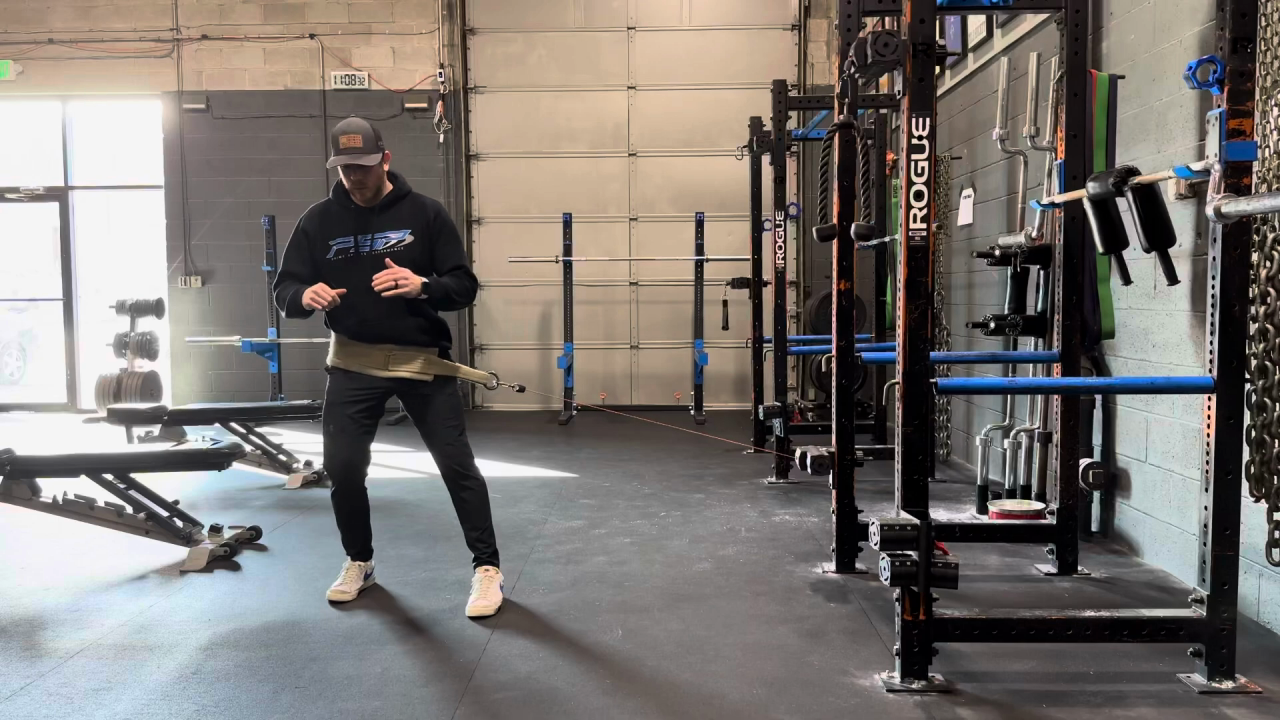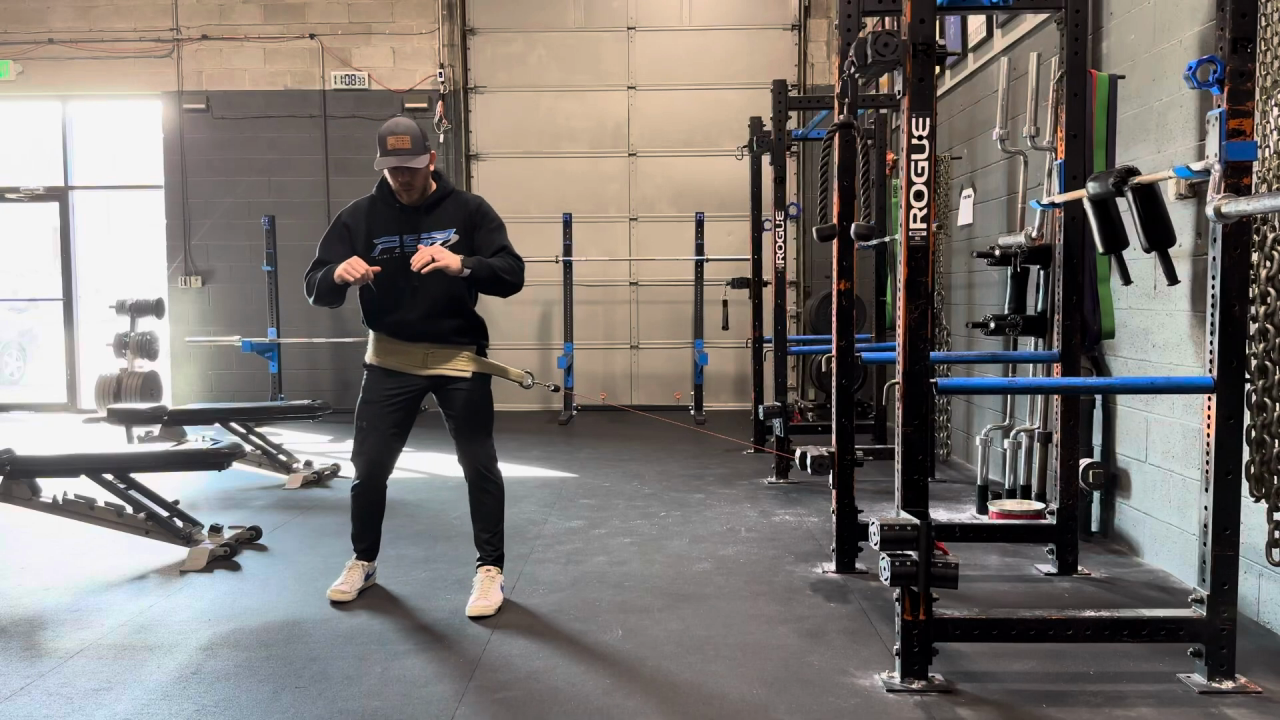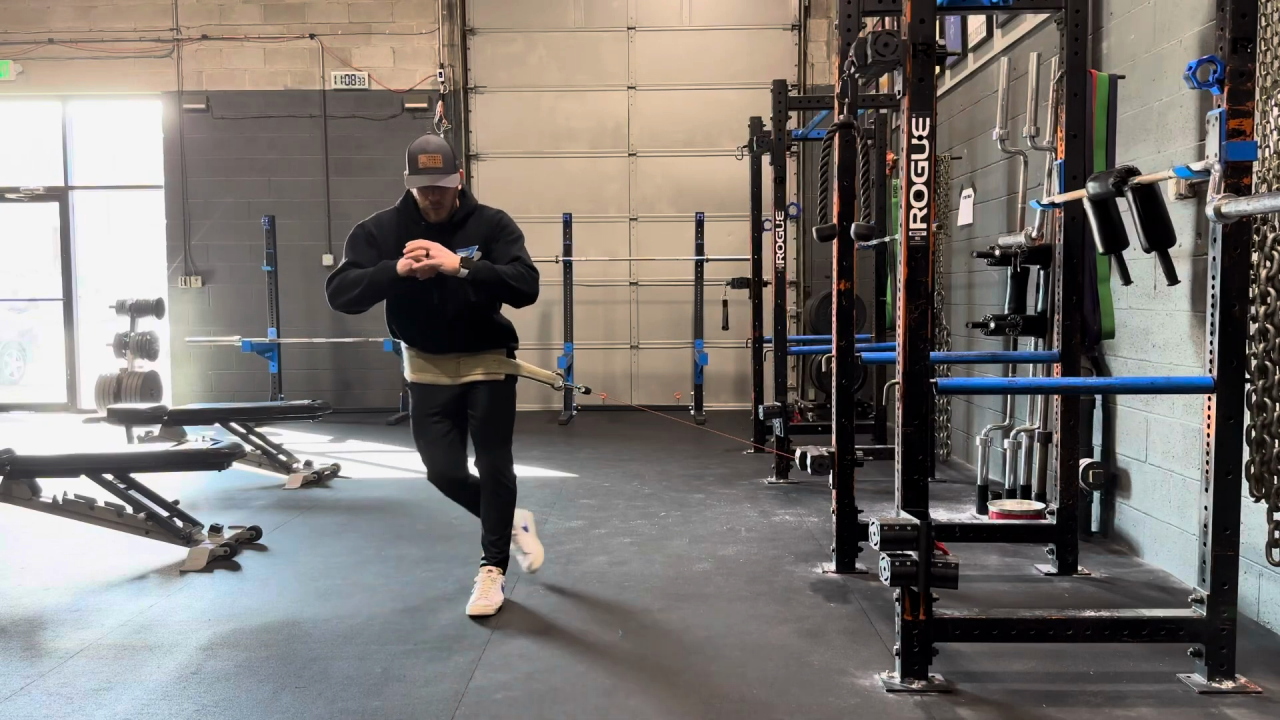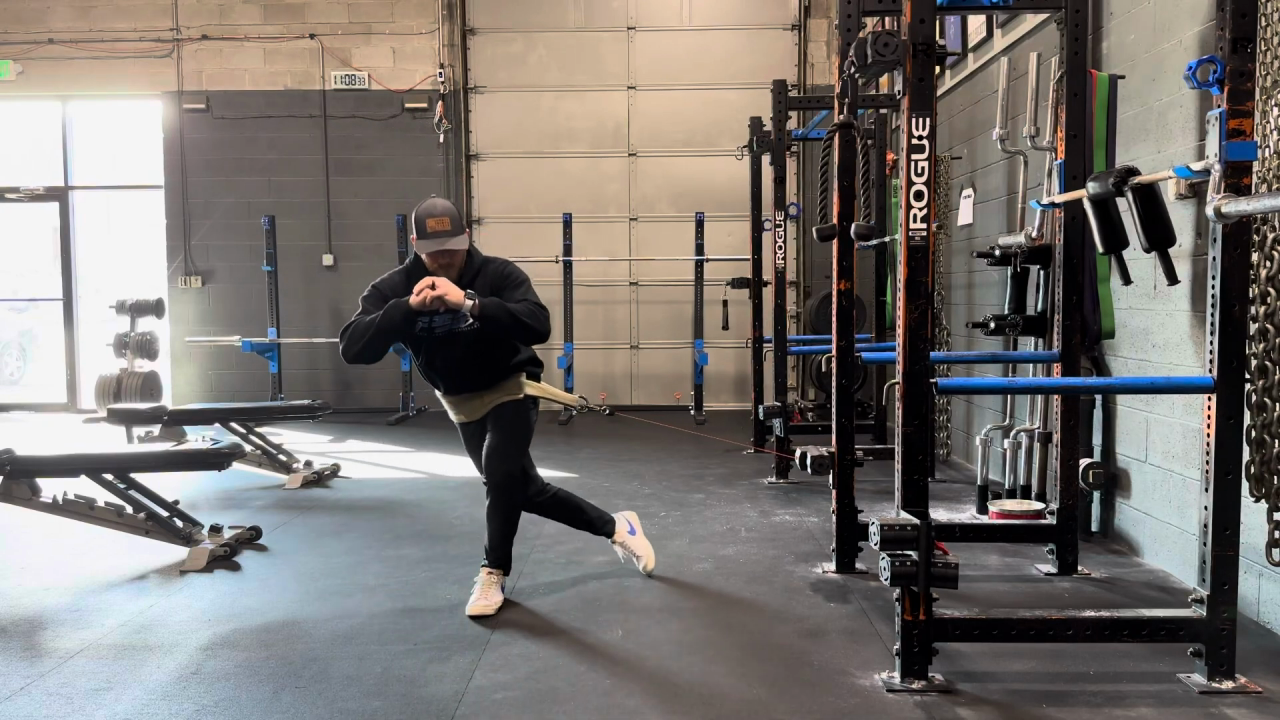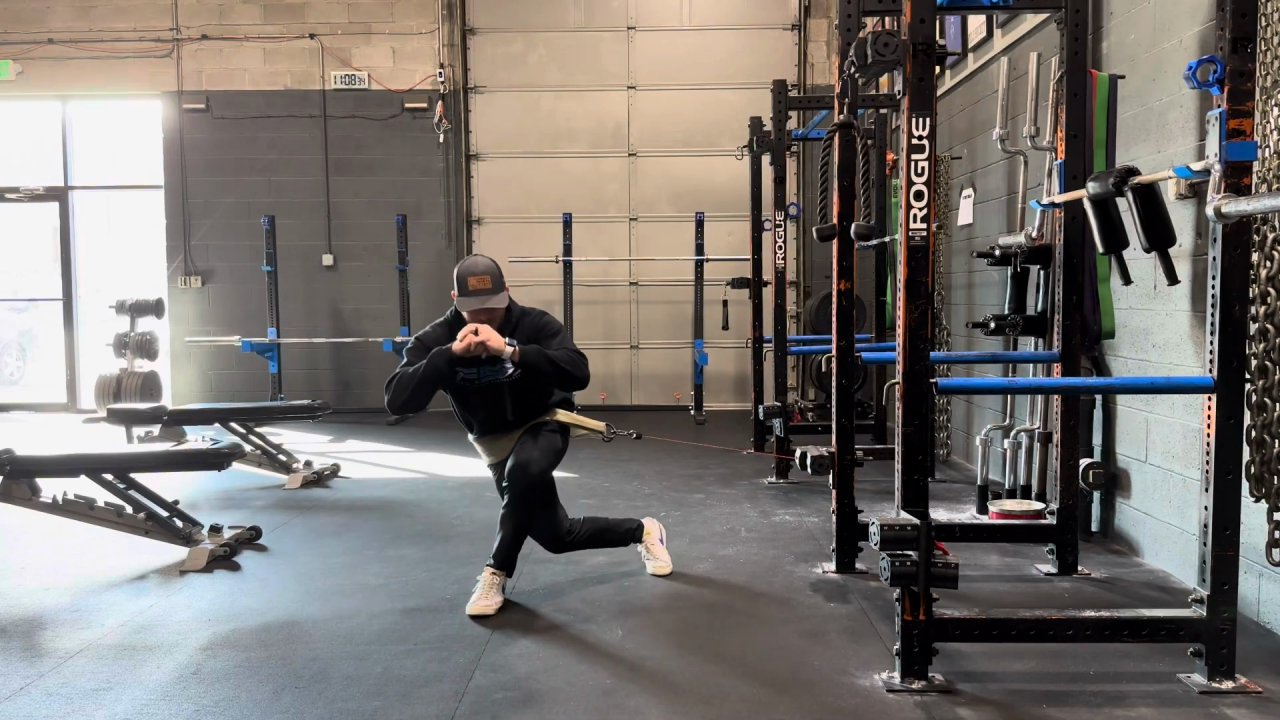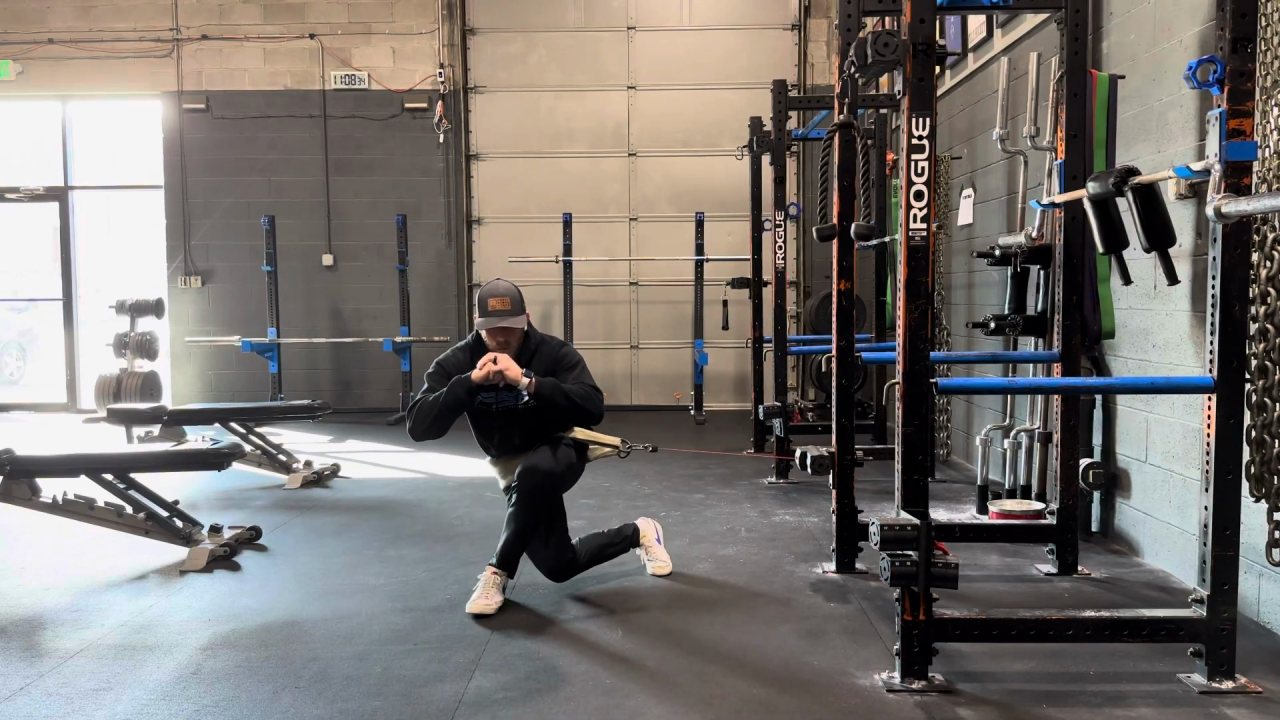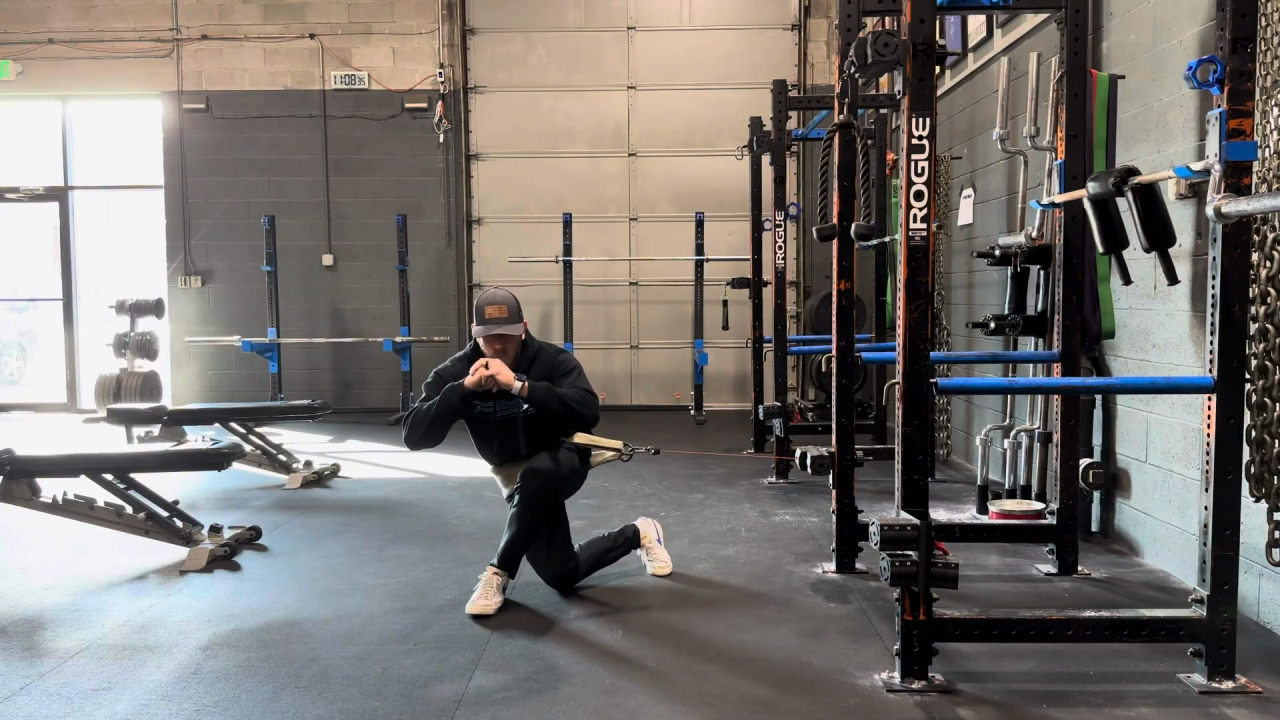
dt=0.4s
person 1, frame 1
left shoulder: (425, 213)
right shoulder: (318, 221)
left elbow: (464, 287)
right elbow: (283, 290)
left wrist: (421, 287)
right wrist: (305, 296)
left hip: (422, 359)
right hip: (353, 361)
left knee: (457, 464)
right knee: (342, 469)
left ankle: (487, 568)
right ankle: (359, 562)
person 1, frame 2
left shoulder: (468, 210)
right shoulder: (360, 217)
left elbow: (512, 275)
right elbow: (316, 289)
left wrist: (460, 264)
right wrist: (338, 274)
left hip: (459, 355)
right hip: (391, 359)
left knee: (480, 465)
right knee: (369, 466)
left ankle: (489, 570)
right ankle: (363, 562)
person 1, frame 3
left shoulder: (492, 224)
right shoulder: (381, 230)
left elbow: (526, 287)
right elbow: (339, 295)
left wrist: (460, 266)
right wrist: (393, 270)
left hip: (487, 360)
right hip: (427, 366)
left knee: (493, 465)
right knee: (445, 473)
left ankle: (492, 569)
right ankle: (511, 523)
person 1, frame 4
left shoulder: (498, 274)
right shoulder: (393, 289)
left elbow: (538, 327)
right elbow: (353, 349)
left wrist: (468, 303)
right wrist: (407, 307)
left hip: (509, 388)
right hip: (463, 403)
left knee: (502, 472)
right knee: (524, 489)
left ankle: (493, 574)
right ankle: (614, 526)
person 1, frame 5
left shoulder: (535, 324)
right shoulder: (436, 339)
left elbow: (577, 374)
right elbow: (397, 401)
left wrist: (510, 349)
right wrist: (450, 354)
left hip: (542, 423)
right hip: (495, 443)
left knee: (523, 473)
right knee: (556, 535)
left ankle: (496, 574)
right ankle: (641, 531)
person 1, frame 6
left shoulder: (554, 352)
right shoulder: (456, 363)
left elbow: (593, 409)
right elbow: (418, 427)
left wrist: (526, 380)
right wrist: (470, 381)
left hip: (559, 449)
right hip: (511, 466)
left knee: (533, 476)
right knee: (559, 566)
left ankle: (498, 573)
right ankle: (638, 534)
person 1, frame 7
left shoulder: (553, 360)
right shoulder: (454, 373)
left elbow: (587, 414)
right elbow: (414, 436)
left wrist: (518, 385)
right wrist: (463, 389)
left hip: (562, 457)
right hip: (515, 476)
left knee: (536, 479)
right knee: (562, 576)
left ankle: (498, 574)
right ankle: (638, 534)
